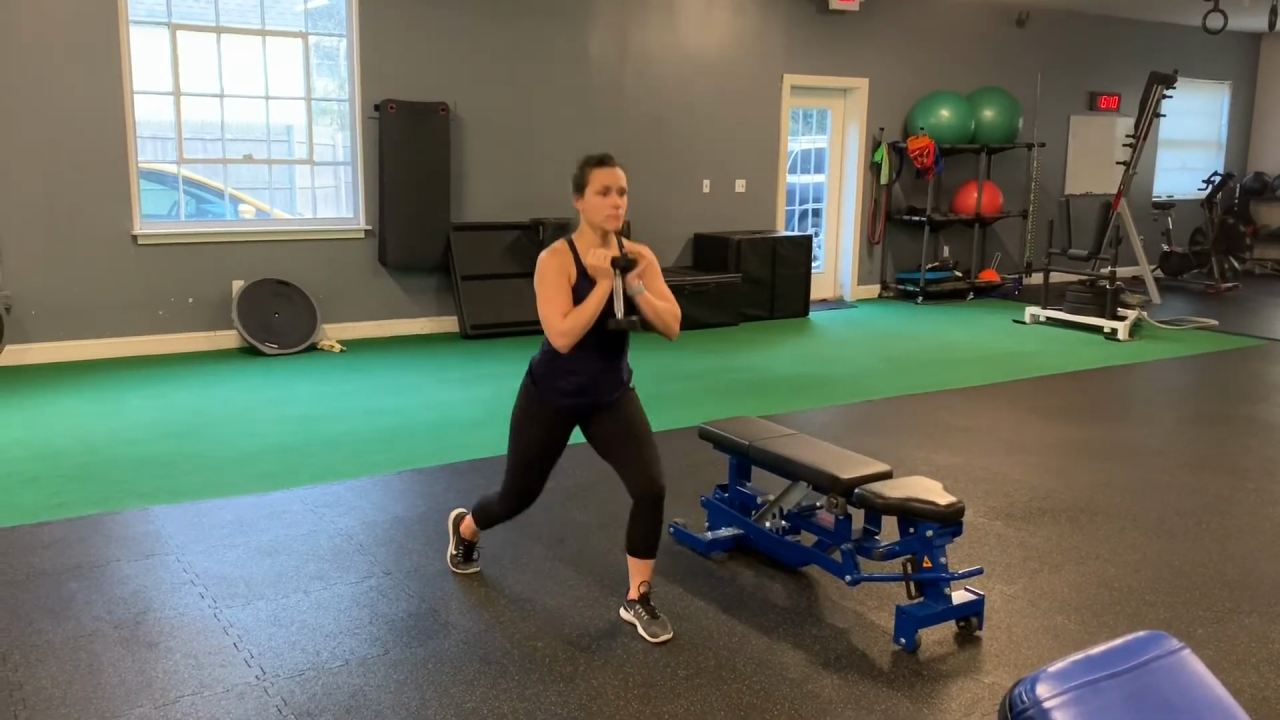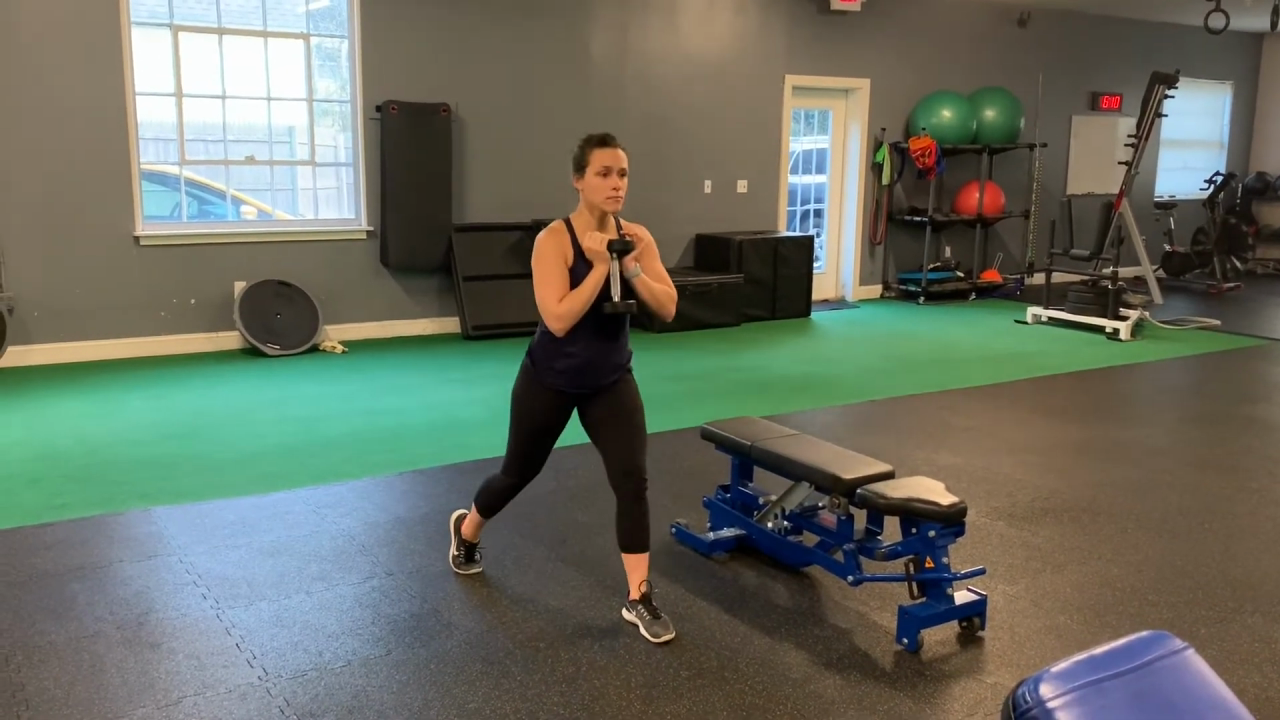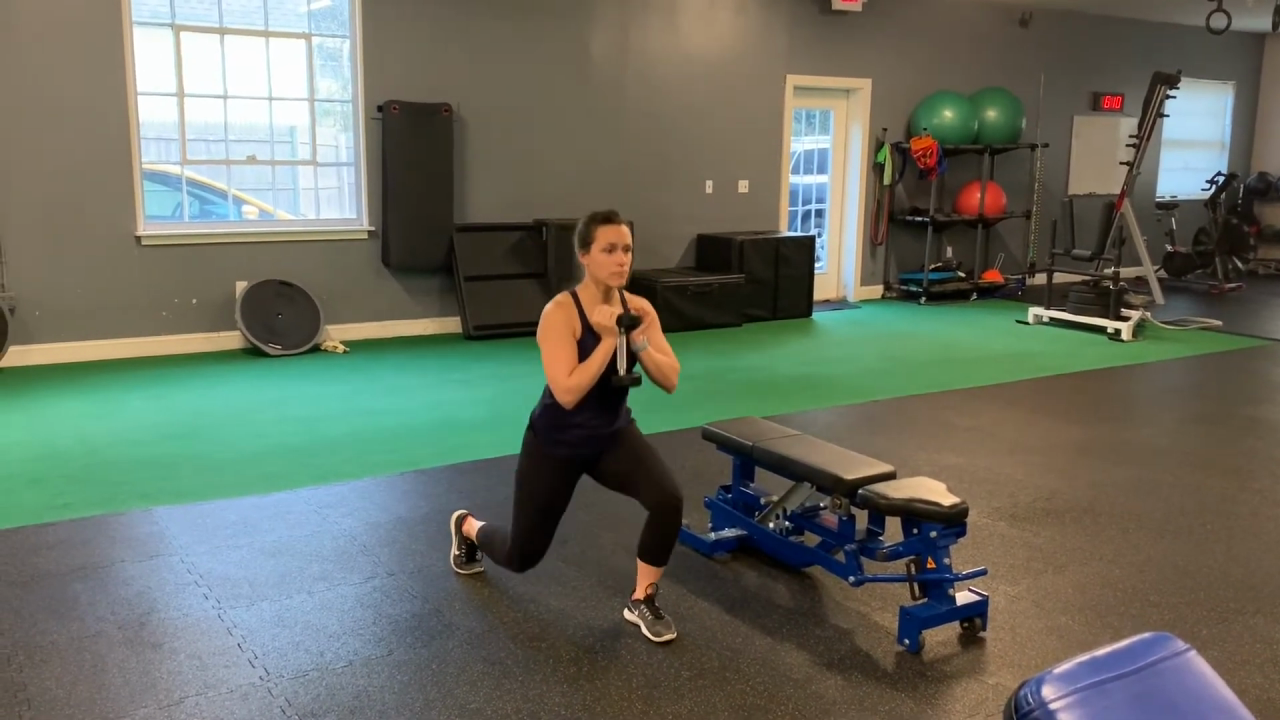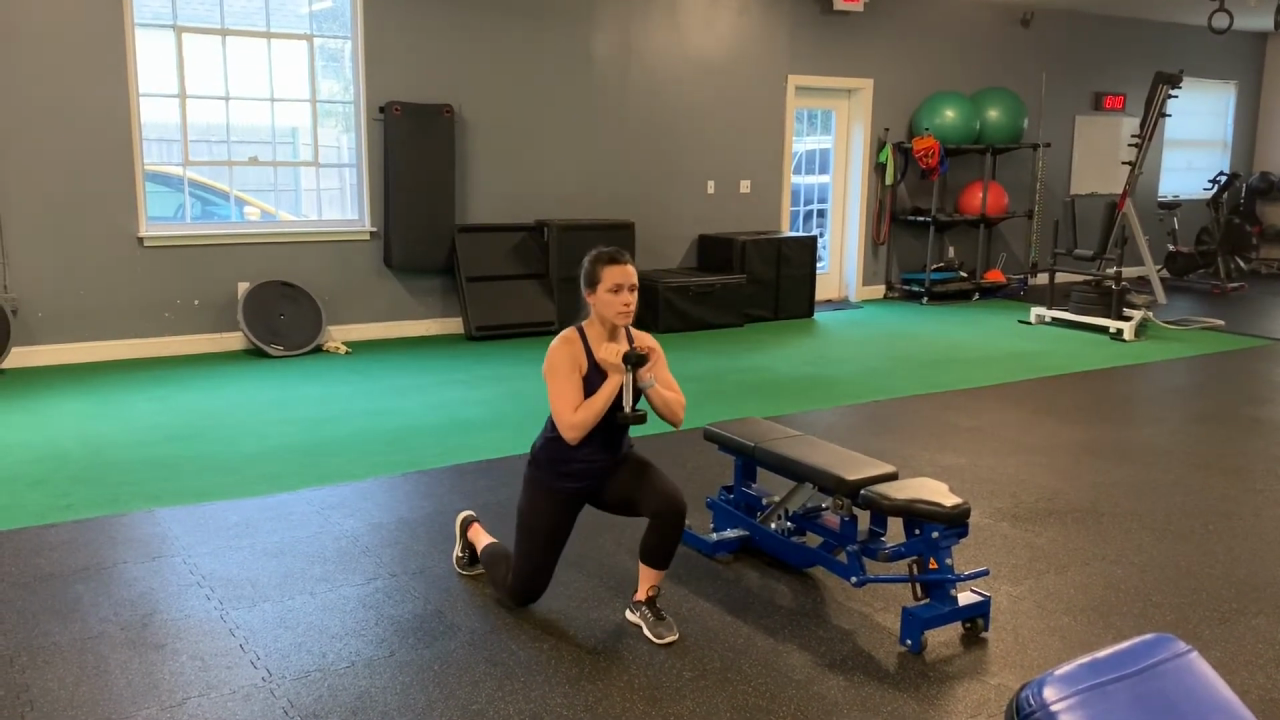
dt=0.4s
person 1, frame 1
left shoulder: (639, 256)
right shoulder: (556, 258)
left elbow: (672, 326)
right elbow: (562, 336)
left wrist: (634, 285)
right wrist: (603, 283)
left hip: (612, 396)
right hip: (551, 397)
left knee: (650, 489)
right knee: (519, 495)
left ankle: (638, 599)
right ankle: (463, 528)
person 1, frame 2
left shoulder: (638, 237)
right shoulder: (554, 239)
left elbow: (668, 310)
right elbow: (558, 320)
left wrist: (632, 267)
right wrist: (601, 266)
left hip: (611, 379)
right hip: (550, 379)
left knee: (631, 480)
right knee: (517, 473)
left ankle: (639, 598)
right ankle: (465, 529)
person 1, frame 3
left shoulder: (639, 309)
right shoulder: (560, 313)
left elbow: (671, 380)
right elbow: (567, 393)
left wrist: (638, 341)
right wrist: (609, 341)
left hip: (613, 435)
right hip: (556, 443)
left knee: (668, 500)
right knee: (522, 555)
left ankle: (642, 601)
right ankle: (468, 528)
person 1, frame 4
left shoulder: (644, 343)
right shoulder: (566, 348)
left elbow: (677, 414)
right elbow: (572, 429)
left wrist: (645, 377)
right wrist: (616, 376)
left hip: (614, 464)
right hip: (557, 475)
left knee: (671, 506)
right knee: (523, 591)
left ankle: (643, 603)
right ankle: (472, 531)
